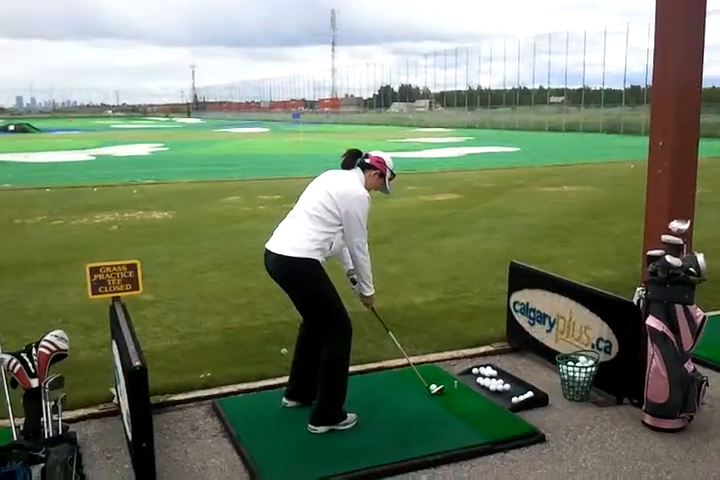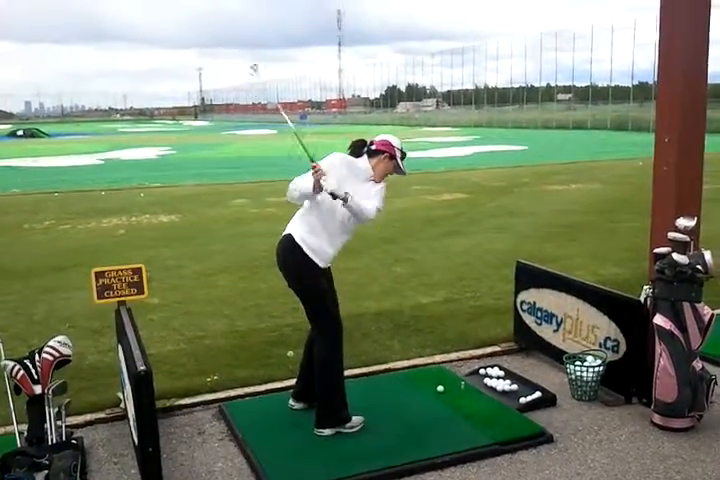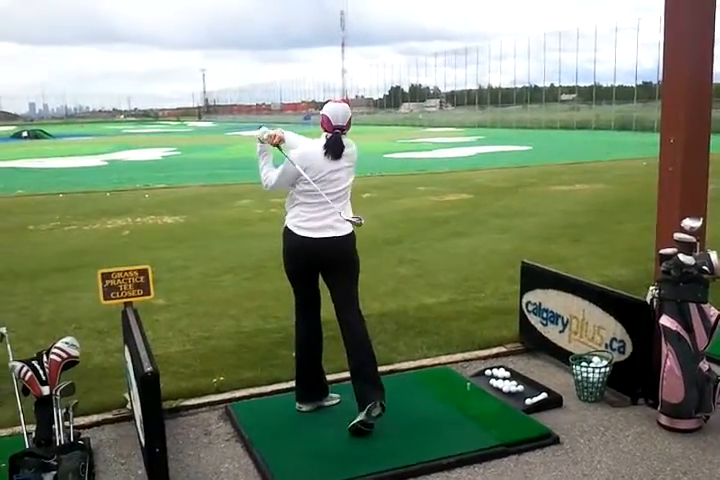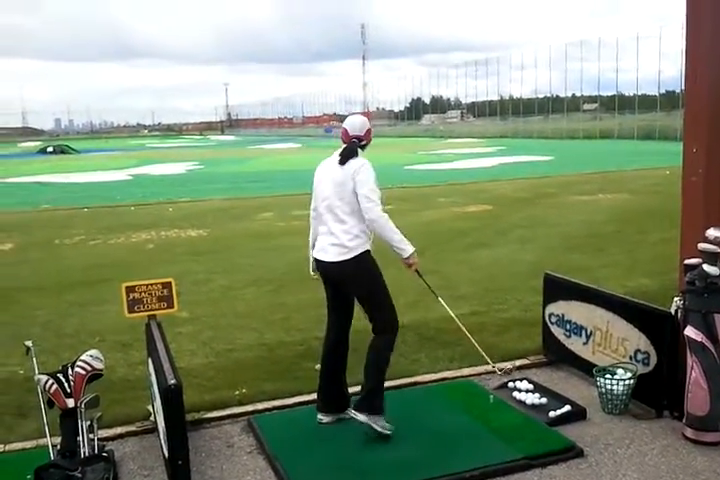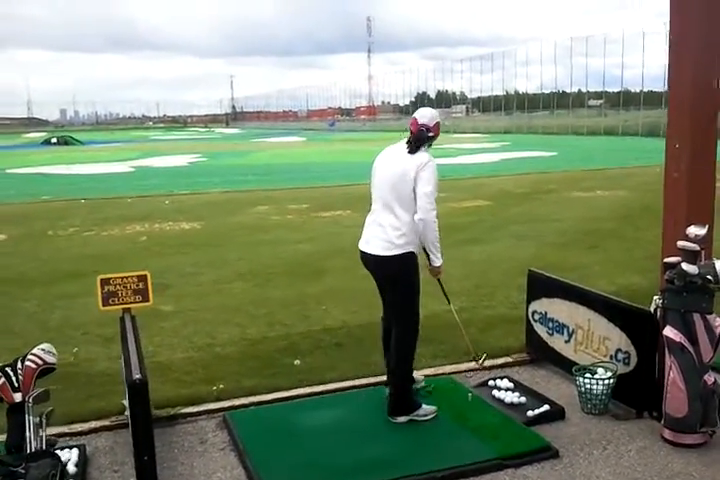
dt=1s
person 1, frame 1
left shoulder: (333, 177)
right shoulder: (357, 195)
right elbow: (358, 246)
left wrist: (351, 274)
right wrist: (367, 289)
left hip: (276, 254)
right hip: (298, 262)
left knee: (316, 321)
right knee: (338, 329)
left ankle: (299, 392)
right ankle: (326, 415)
person 1, frame 2
left shoulder: (377, 188)
right shoulder: (340, 163)
left elbow: (366, 212)
right elbow: (294, 193)
left wrist: (340, 192)
right wrist: (314, 184)
left hip: (318, 258)
right hip: (297, 250)
left knee: (324, 322)
right knee: (329, 328)
left ankle: (304, 393)
right ankle: (331, 417)
person 1, frame 3
left shoulder: (305, 154)
right shoulder: (350, 151)
left elbow: (271, 183)
left wrist: (264, 148)
right wrist: (283, 136)
left hip: (299, 242)
right hip: (339, 243)
left knee: (307, 315)
right knee: (350, 315)
left ankle: (309, 394)
right ankle: (370, 397)
person 1, frame 4
left shoulder: (323, 167)
right shoulder: (360, 167)
right elbow: (374, 214)
left wrist: (314, 255)
right wrist: (406, 250)
left hip: (326, 258)
right hip: (353, 258)
left knee: (337, 328)
right knee: (386, 325)
left ankle: (330, 405)
right ankle: (368, 405)
person 1, frame 5
left shoulder: (386, 154)
right shoulder: (424, 163)
right elbow: (425, 216)
right wrist: (435, 258)
left hip: (370, 247)
right hip: (396, 252)
left knee: (392, 314)
right knee: (405, 325)
left ankle: (399, 379)
right ankle: (402, 405)
